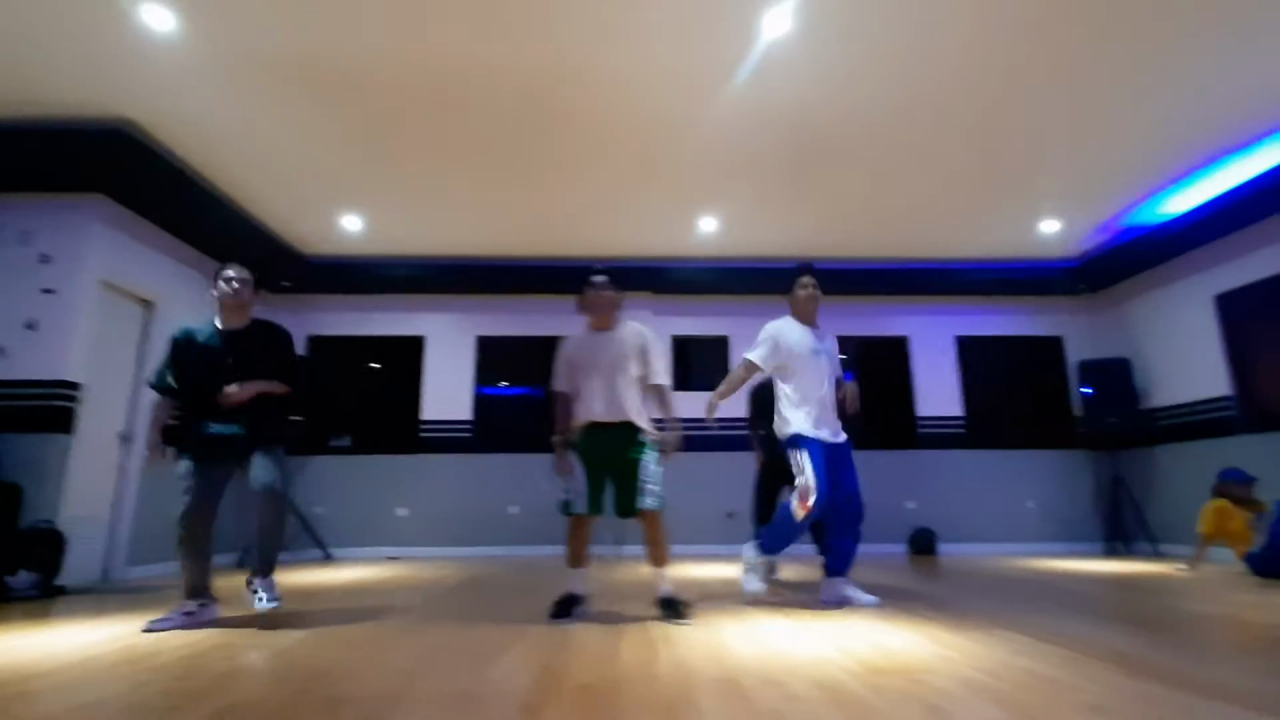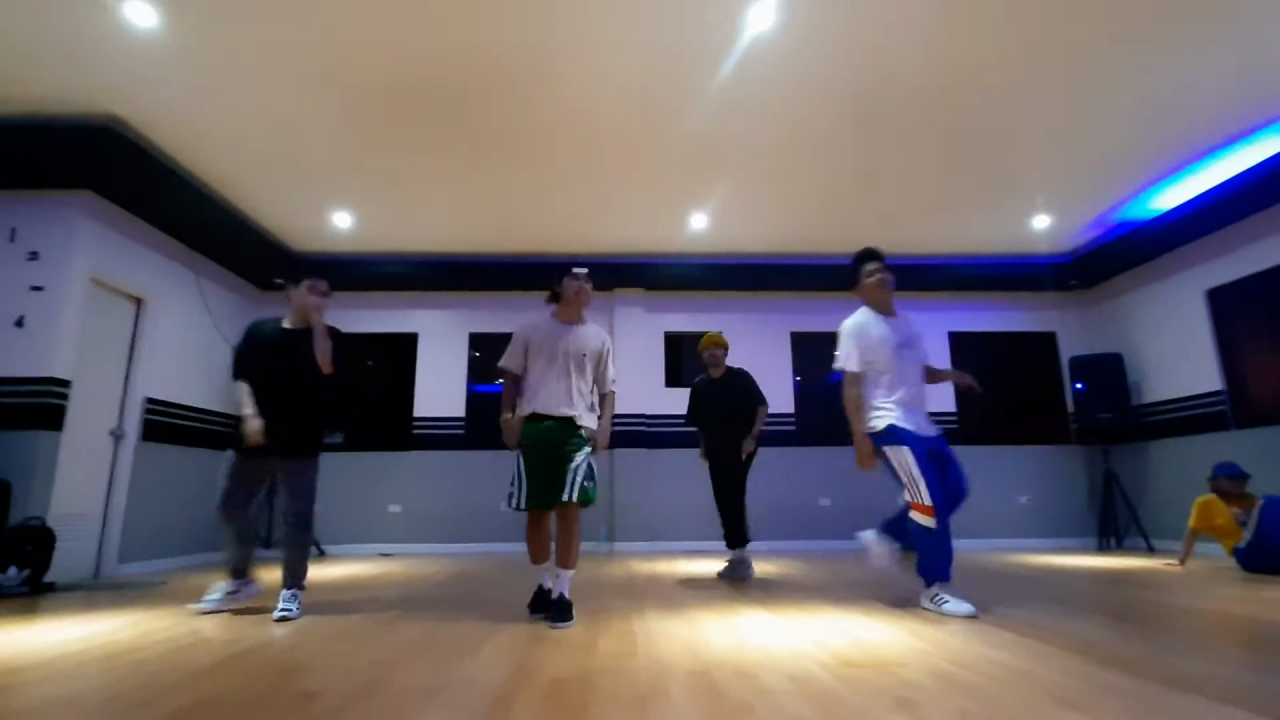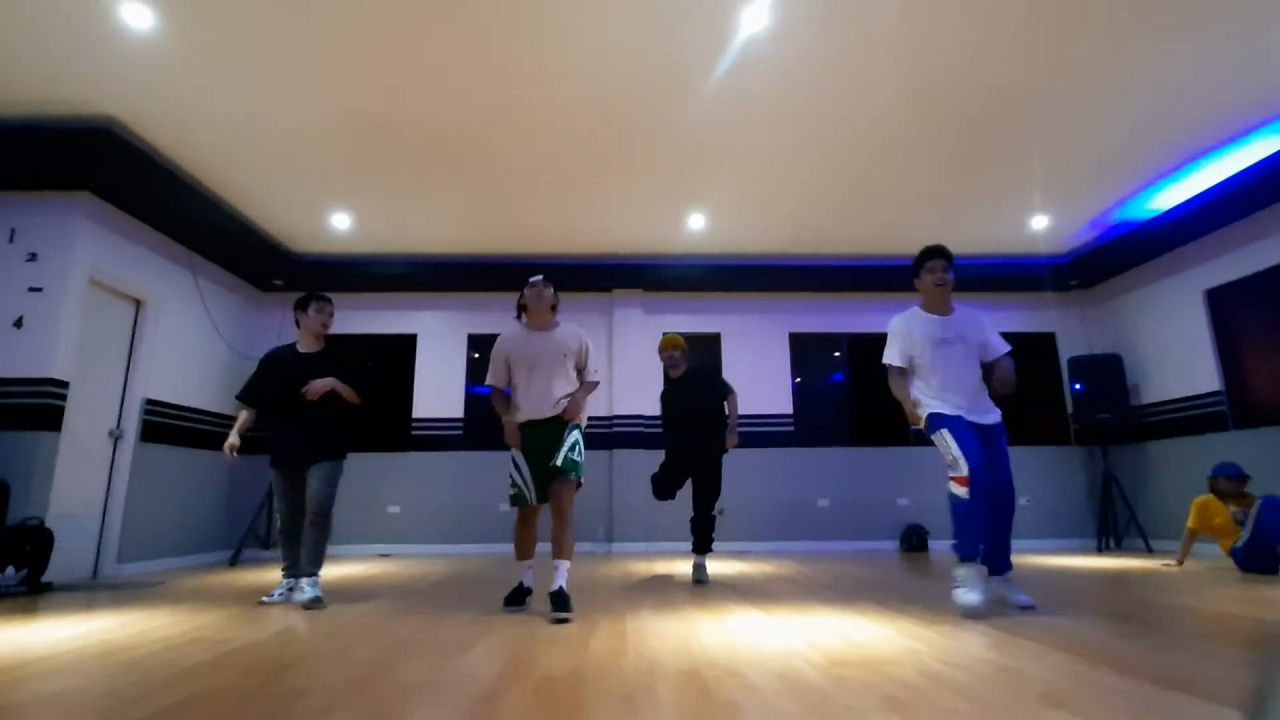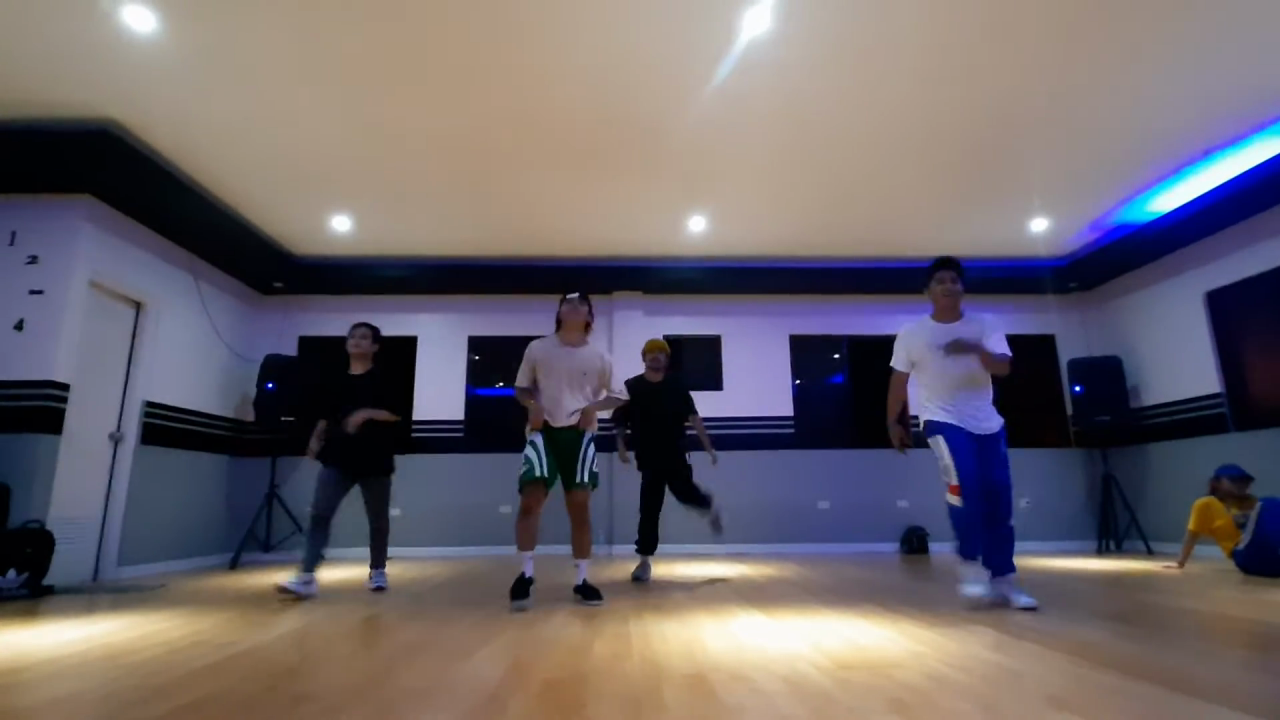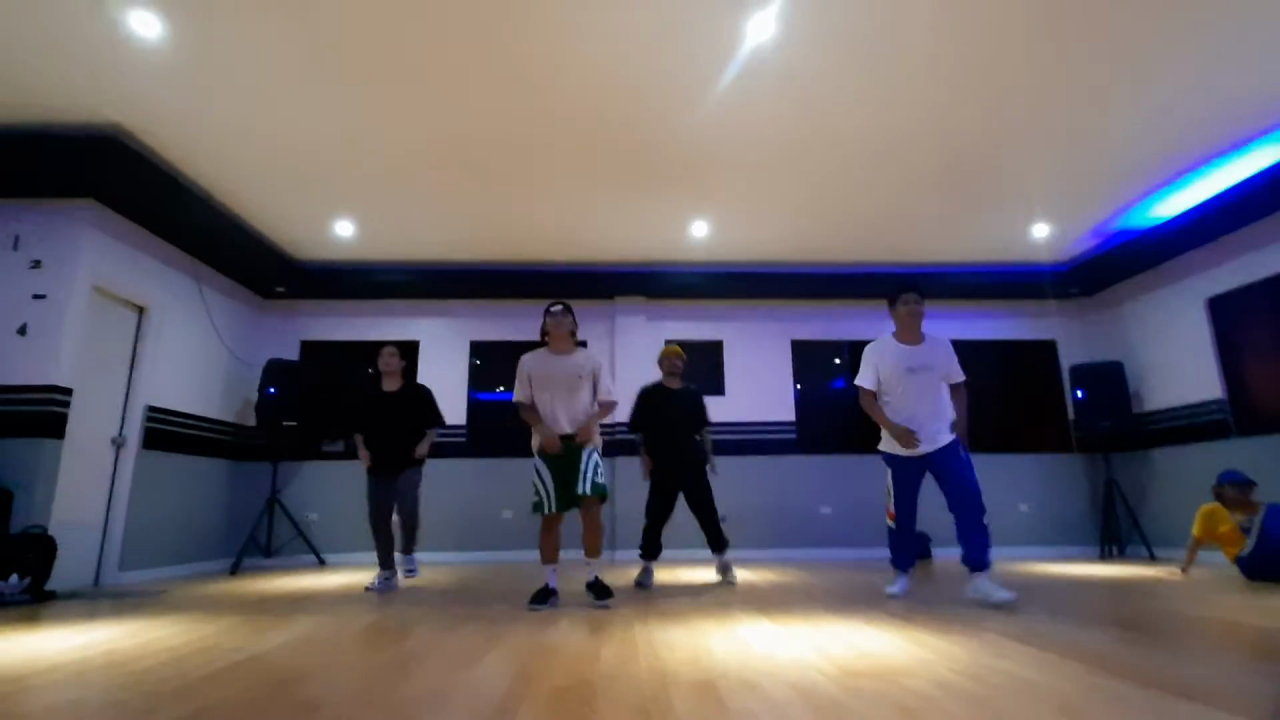
dt=0.5s
person 1, frame 1
left shoulder: (828, 337)
right shoulder: (778, 331)
right elbow: (748, 367)
left wrist: (849, 386)
right wrist: (719, 394)
left hip: (832, 432)
right hip: (800, 431)
left knee: (849, 506)
right knee: (813, 499)
left ankle: (836, 581)
right ankle: (758, 554)
person 1, frame 2
left shoulder: (905, 323)
right shoulder: (855, 327)
right elbow: (852, 386)
left wrist: (950, 375)
right wrist: (861, 439)
left hip: (922, 424)
right hip: (893, 427)
left knee: (952, 489)
right knee: (926, 501)
left ankle: (884, 538)
right ankle: (935, 587)
person 1, frame 3
left shoulder: (973, 319)
right shoulder: (904, 324)
left elbow: (1000, 358)
right elbow: (895, 375)
left wrist: (1005, 372)
right wrist: (910, 404)
left hip: (986, 416)
right hip: (942, 414)
left knee: (1002, 496)
right knee: (970, 472)
left ankle: (998, 576)
right ankle: (967, 571)
person 1, frame 4
left shoulder: (984, 326)
right shoulder: (912, 333)
left elbow: (1002, 367)
right elbow: (899, 379)
left wrist: (975, 350)
right wrist: (893, 421)
left hip: (986, 425)
right hip: (942, 422)
left knee: (998, 499)
right knee: (964, 483)
left ankle: (1002, 577)
right ankle: (970, 566)
person 1, frame 5
left shoulder: (941, 347)
right shoulder: (876, 351)
left elbow: (957, 387)
right elbow: (866, 398)
left wrist: (960, 422)
right wrist: (893, 429)
left hip: (944, 442)
right hip: (900, 446)
left knee: (969, 503)
right knee: (901, 515)
left ankle: (980, 577)
right ankle: (901, 574)
person 2, frame 1
left shoulder: (639, 336)
right shoulder: (571, 346)
left elbow: (658, 384)
right elbow: (564, 396)
left wrist: (671, 426)
right wrist: (560, 442)
left hip: (634, 433)
right hip: (590, 434)
left knee: (649, 513)
right knee: (580, 516)
left ankle: (666, 593)
right ankle: (574, 593)
person 2, frame 2
left shoulder: (598, 338)
right shoulder: (529, 331)
left elbow: (606, 388)
right elbow: (512, 375)
left wrist: (605, 424)
right wrist: (509, 415)
left hip: (577, 429)
right hip: (534, 427)
left knee: (568, 511)
right knee: (535, 512)
left ankle: (562, 595)
right ankle: (545, 586)
person 2, frame 3
left shoulder: (575, 336)
right shoulder: (506, 342)
left elbow: (592, 377)
right elbow: (498, 388)
left wrist: (579, 396)
right wrist: (507, 419)
left hip: (564, 425)
right hip: (526, 429)
left knee: (562, 501)
right knee: (527, 511)
left ankle: (559, 587)
right ankle: (524, 583)
person 2, frame 4
left shoulder: (598, 357)
right shoulder: (537, 349)
left elbow: (618, 396)
right elbow: (522, 387)
left wrist: (595, 406)
right wrist: (532, 405)
left hip: (579, 435)
right hip: (543, 431)
left knee: (578, 504)
right knee: (531, 498)
left ankle: (581, 580)
right ankle: (526, 573)
person 2, frame 5
left shoulder: (590, 360)
right shoulder: (529, 362)
left elbow: (609, 401)
right elbow: (523, 405)
left wrist: (592, 420)
right wrist: (541, 427)
left hip: (584, 443)
right hip: (548, 445)
left knee: (591, 508)
right knee: (551, 517)
left ankle: (593, 578)
right ankle: (550, 585)
person 3, frame 1
left shoulder: (274, 336)
right shoulder: (189, 338)
left elbow: (289, 384)
right elbow: (168, 392)
left wrist: (256, 387)
right wrist: (154, 437)
left hip: (260, 438)
right hip: (204, 443)
left knee: (272, 492)
right knee: (191, 517)
left ankle: (262, 577)
right ankle: (198, 601)
person 3, frame 2
left shoulder: (327, 335)
right shoulder: (258, 331)
left elbow: (325, 368)
right elbow: (243, 378)
left wrist: (317, 318)
right wrist: (250, 415)
left hip: (300, 442)
right hip: (256, 437)
left knee: (297, 515)
right knee: (232, 505)
left ankle: (292, 590)
right ankle: (239, 580)
person 3, frame 3
left shoulder: (337, 362)
right shoulder: (275, 359)
left elbow: (357, 400)
right elbow: (252, 400)
left wrist: (334, 384)
right wrist: (236, 431)
left hip: (326, 452)
right hip: (285, 453)
left knee: (318, 509)
right knee: (288, 518)
left ankle: (309, 579)
right ankle: (291, 578)
person 3, frame 4
left shoulder: (383, 380)
right shoulder: (337, 382)
left elbow: (395, 415)
right elbow: (326, 415)
left wrist: (365, 414)
right wrist: (316, 437)
left hip: (373, 460)
right hip: (336, 459)
left knee: (378, 518)
right knee: (320, 511)
left ankle: (378, 570)
right ankle: (306, 576)
person 3, frame 5
left shoulder: (418, 393)
right shoulder: (370, 398)
left elbow: (434, 424)
right elbow: (359, 430)
left wrist: (425, 443)
right wrist: (361, 449)
left hip: (408, 463)
right hip: (378, 466)
left knee: (408, 509)
right knee: (377, 518)
left ankle: (408, 554)
right ankle: (386, 572)
person 4, frame 1
right shoulder: (761, 390)
right elbow: (754, 426)
right wrist: (759, 451)
right hip: (772, 458)
right knee: (764, 509)
right ankle: (767, 561)
person 4, frame 2
left shoulder: (740, 377)
right shoulder: (699, 386)
left elbow: (762, 407)
right elbow: (698, 421)
left wrist: (752, 436)
right wrist: (703, 446)
left hip: (738, 449)
right hip: (716, 452)
left knee: (732, 499)
right knee: (727, 502)
left ankle: (739, 555)
right ankle: (741, 559)
person 4, frame 3
left shoulder: (703, 376)
right shoulder: (667, 391)
left elbow: (730, 395)
left wrist: (732, 428)
right wrist: (670, 450)
left hip: (709, 450)
right hip: (680, 452)
left knee: (704, 506)
right knee: (660, 488)
left ankle: (700, 560)
person 4, frame 4
left shoulder: (676, 387)
right shoulder: (631, 387)
left elbow: (692, 417)
right elbow: (619, 421)
left wrist: (708, 445)
right wrist: (621, 445)
left hip: (674, 451)
right hip: (649, 455)
left knee: (685, 492)
right knee: (649, 508)
left ankle: (710, 509)
right ankle: (644, 560)
person 4, frame 5
left shoulder: (693, 394)
right shoulder: (649, 394)
left elbow: (703, 428)
right elbow: (639, 430)
left wrist: (709, 456)
right wrist: (645, 457)
left hip: (692, 463)
right hip: (663, 465)
left knee: (706, 511)
right knee: (656, 515)
left ankle: (722, 560)
right ankle: (647, 566)
